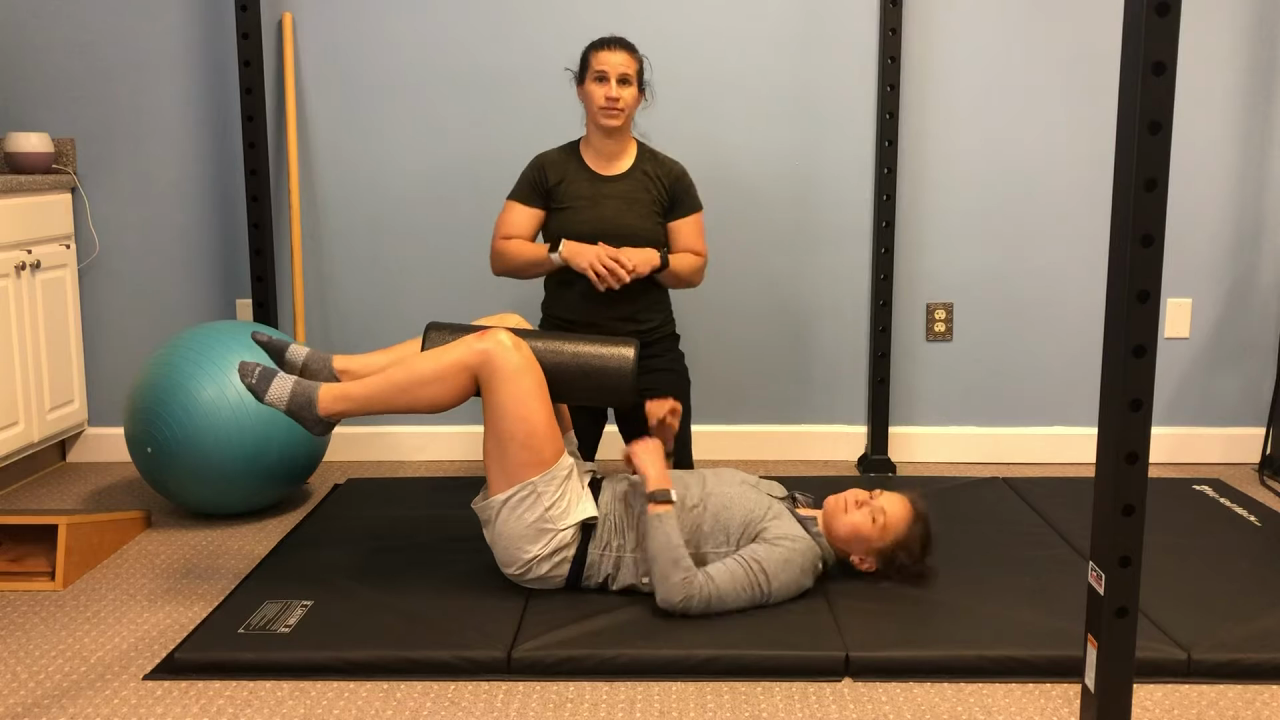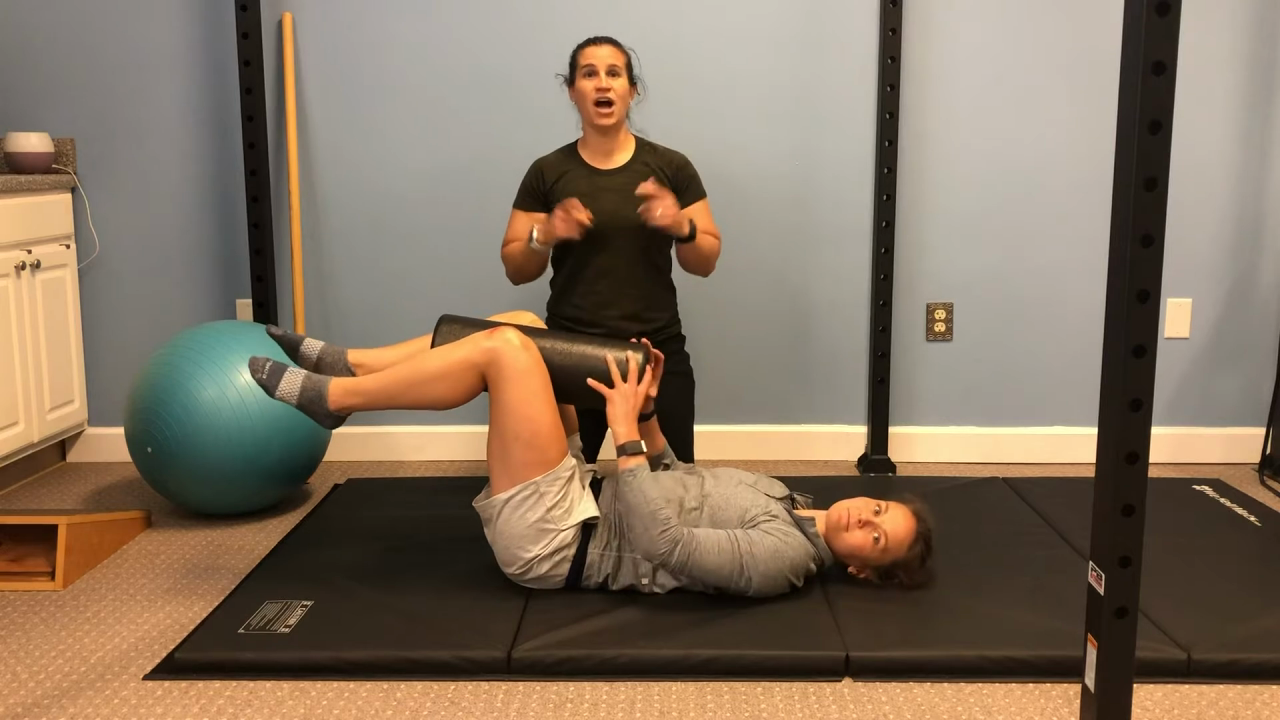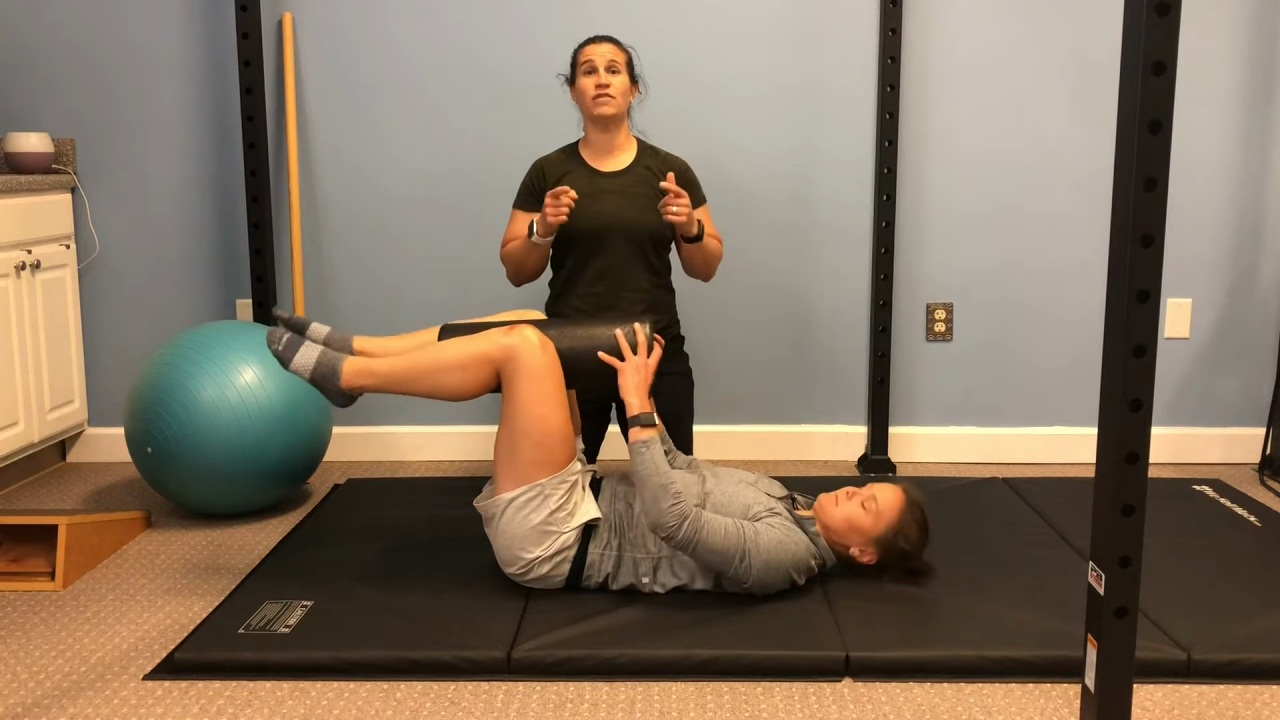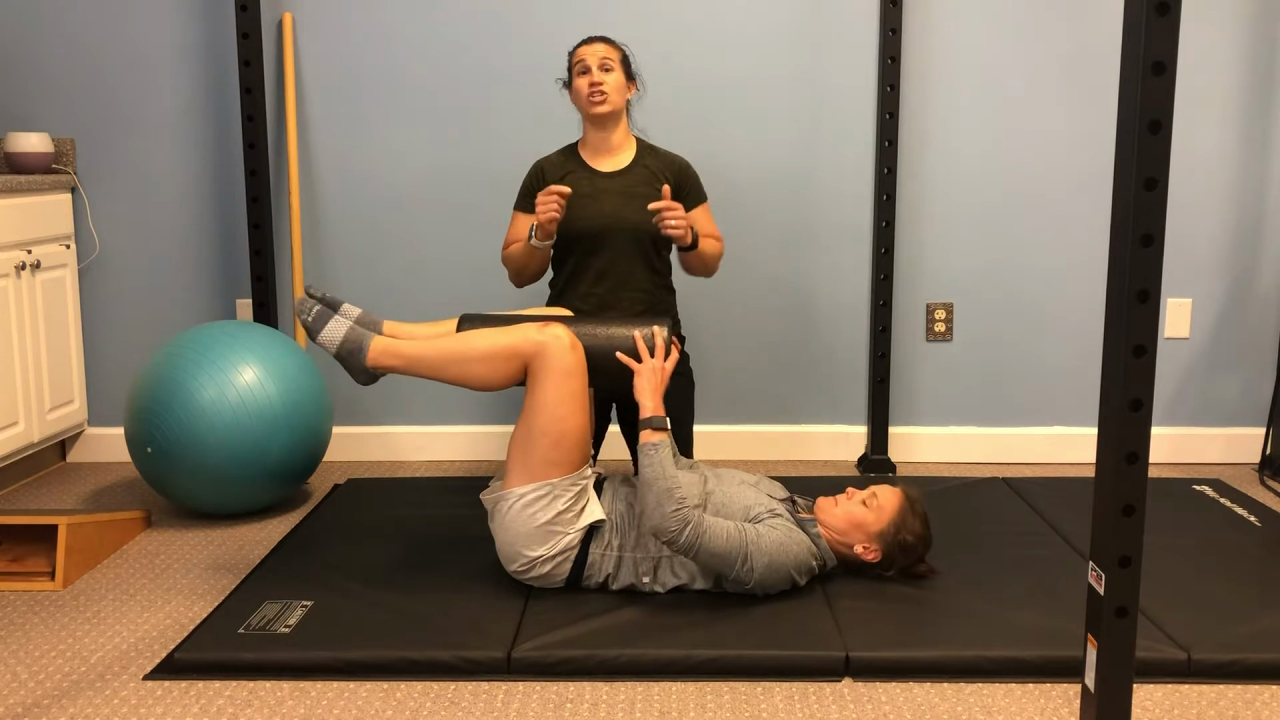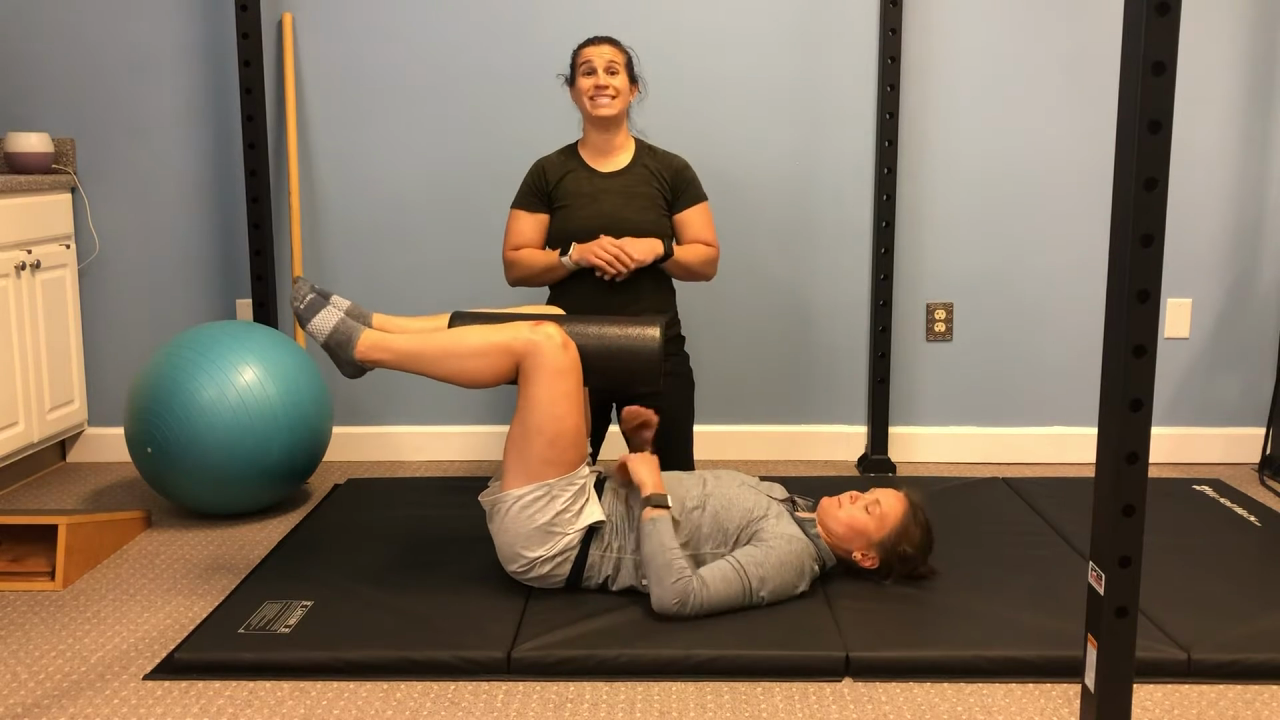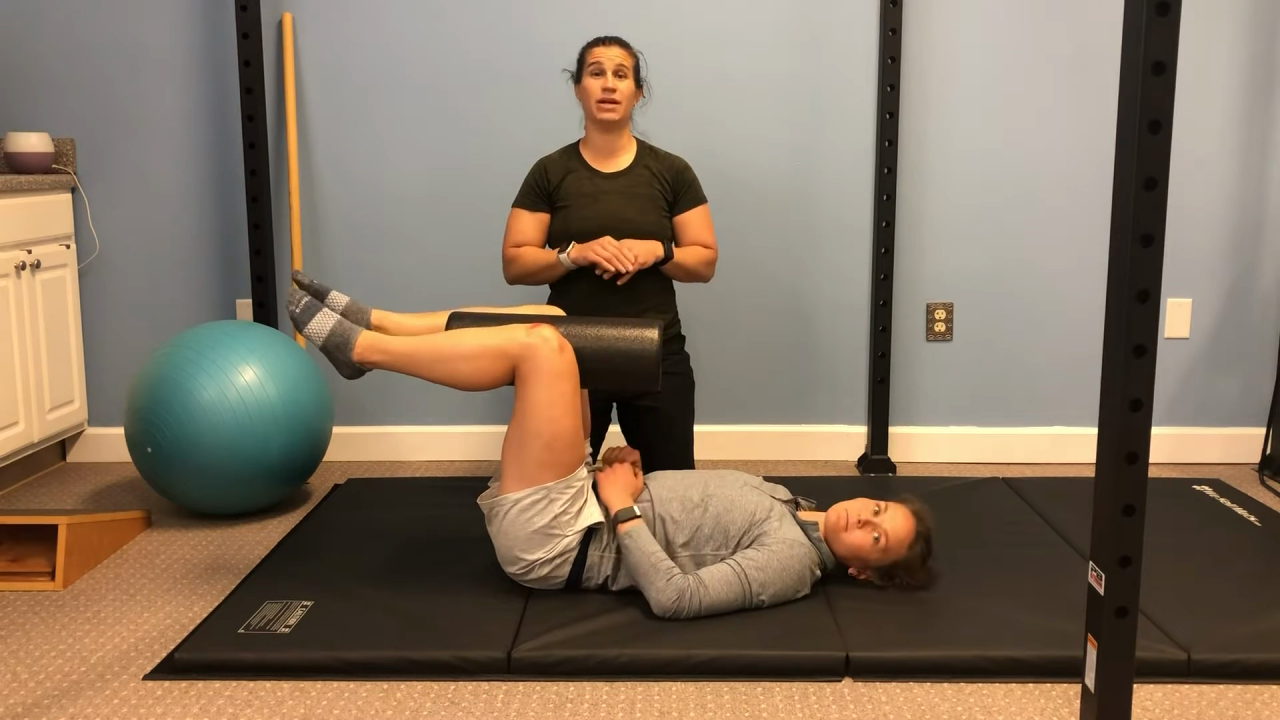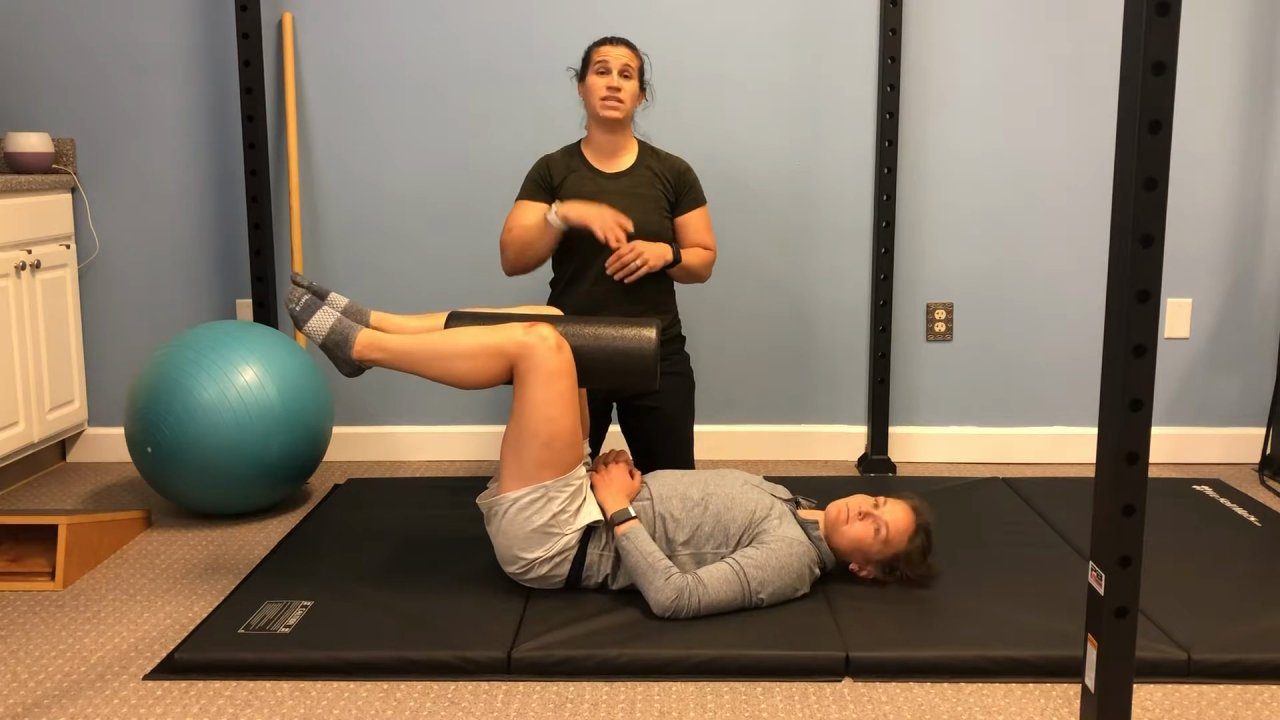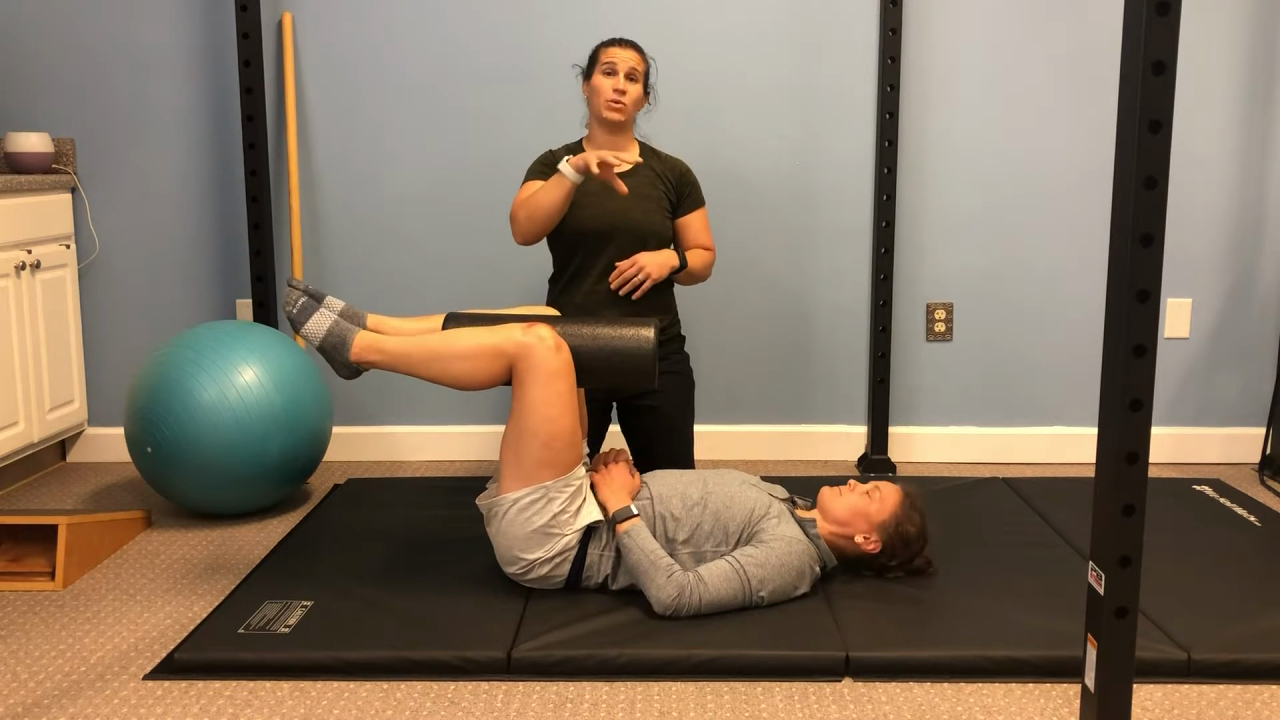
dt=0.5s
person 1, frame 1
left shoulder: (796, 557)
right shoulder: (789, 505)
left elbow: (680, 591)
left wrist: (654, 481)
right wrist: (661, 444)
left hip: (550, 540)
right hip: (585, 499)
left knee: (498, 352)
right knee: (507, 329)
left ankle: (319, 402)
right ankle: (329, 369)
person 1, frame 2
left shoulder: (782, 557)
right shoulder: (790, 504)
left elbow: (661, 542)
left wrist: (623, 431)
right wrist: (646, 413)
left hip: (549, 541)
right hip: (584, 498)
left knee: (504, 349)
right knee: (519, 324)
left ankle: (329, 398)
right ankle: (345, 364)
person 1, frame 3
left shoulder: (784, 553)
right shoulder: (787, 504)
left elbow: (669, 519)
right elbow: (682, 476)
left wrist: (636, 407)
right wrist: (645, 400)
left hip: (548, 540)
right hip: (585, 499)
left knee: (524, 348)
right knee: (531, 324)
left ankle: (343, 375)
right ankle: (349, 348)
person 1, frame 4
left shoulder: (786, 555)
right shoulder: (788, 510)
left elbow: (670, 523)
right elbow: (682, 483)
left wrist: (649, 407)
right wrist: (656, 399)
left hip: (549, 540)
right hip: (589, 502)
left knee: (554, 344)
right knee: (556, 322)
left ankle: (368, 353)
right ankle: (373, 331)
person 1, frame 5
left shoulder: (791, 557)
right shoulder: (785, 504)
left elbow: (677, 596)
left wrist: (651, 493)
right wrist: (646, 446)
left hip: (552, 539)
right hip: (590, 500)
left knee: (544, 343)
right knee: (547, 321)
left ankle: (360, 345)
right ankle: (366, 325)
person 1, frame 6
left shoulder: (793, 562)
right shoulder: (786, 505)
left elbow: (674, 596)
left wrist: (623, 508)
right wrist: (630, 474)
left hip: (553, 541)
right hip: (588, 504)
left knee: (540, 346)
right knee: (548, 319)
left ankle: (359, 348)
right ankle: (364, 320)
person 1, frame 7
left shoulder: (791, 560)
right shoulder: (784, 503)
left elbow: (673, 596)
left wrist: (618, 511)
right wrist: (627, 479)
left hip: (553, 539)
right hip: (586, 506)
left knee: (536, 344)
right knee: (544, 323)
left ankle: (356, 344)
right ankle: (364, 323)
person 1, frame 8
left shoulder: (792, 558)
right shoulder: (784, 507)
left elbow: (676, 595)
left wrist: (621, 508)
right wrist: (624, 480)
left hip: (551, 541)
right hip: (586, 508)
left knee: (536, 345)
right knee: (543, 321)
left ankle: (358, 348)
right ankle: (364, 325)
person 2, frame 1
left shoulder: (668, 175)
right shoulder: (547, 169)
left elbow: (695, 266)
right elbow: (502, 256)
left wrist: (654, 259)
right wrist: (567, 251)
left hip: (651, 355)
person 2, frame 2
left shoulder: (670, 167)
right shoulder: (547, 172)
left elbow: (707, 260)
right elbow: (515, 267)
left wrist: (680, 227)
right wrist: (546, 236)
left hip: (657, 354)
person 2, frame 3
left shoulder: (669, 170)
right shoulder: (548, 172)
left elbow: (706, 268)
right elbow: (515, 272)
left wrist: (690, 228)
right wrist: (543, 230)
person 2, frame 4
left shoulder: (670, 169)
right shoulder: (548, 172)
left elbow: (710, 260)
right elbow: (518, 273)
left wrist: (686, 237)
right wrist: (542, 232)
person 2, frame 5
left shoulder: (671, 170)
right shoulder: (547, 173)
left elbow: (707, 261)
right elbow: (515, 266)
left wrist: (657, 248)
right wrist: (576, 255)
left hip: (657, 356)
person 2, frame 6
left shoulder: (672, 172)
right shoulder: (549, 172)
left elbow: (705, 261)
right elbow: (514, 263)
left wrist: (656, 252)
right wrist: (574, 254)
left hip: (657, 356)
person 2, frame 7
left shoulder: (673, 172)
right shoulder: (552, 171)
left elbow: (704, 260)
right elbow: (512, 259)
left wrist: (666, 253)
right wrist: (563, 213)
left hip: (657, 357)
person 2, frame 8
left shoulder: (672, 173)
right shoulder: (555, 164)
left elbow: (704, 257)
right elbow: (523, 230)
left wrist: (671, 261)
right wrist: (577, 169)
left hip: (656, 356)
